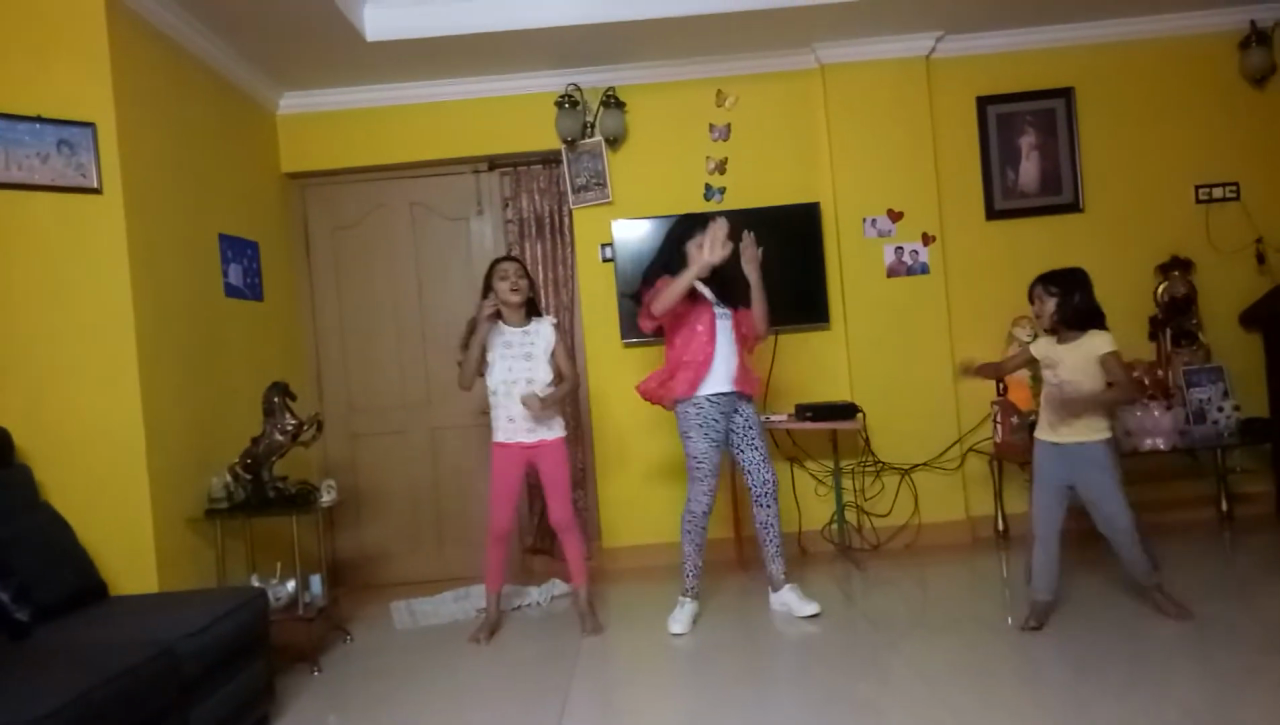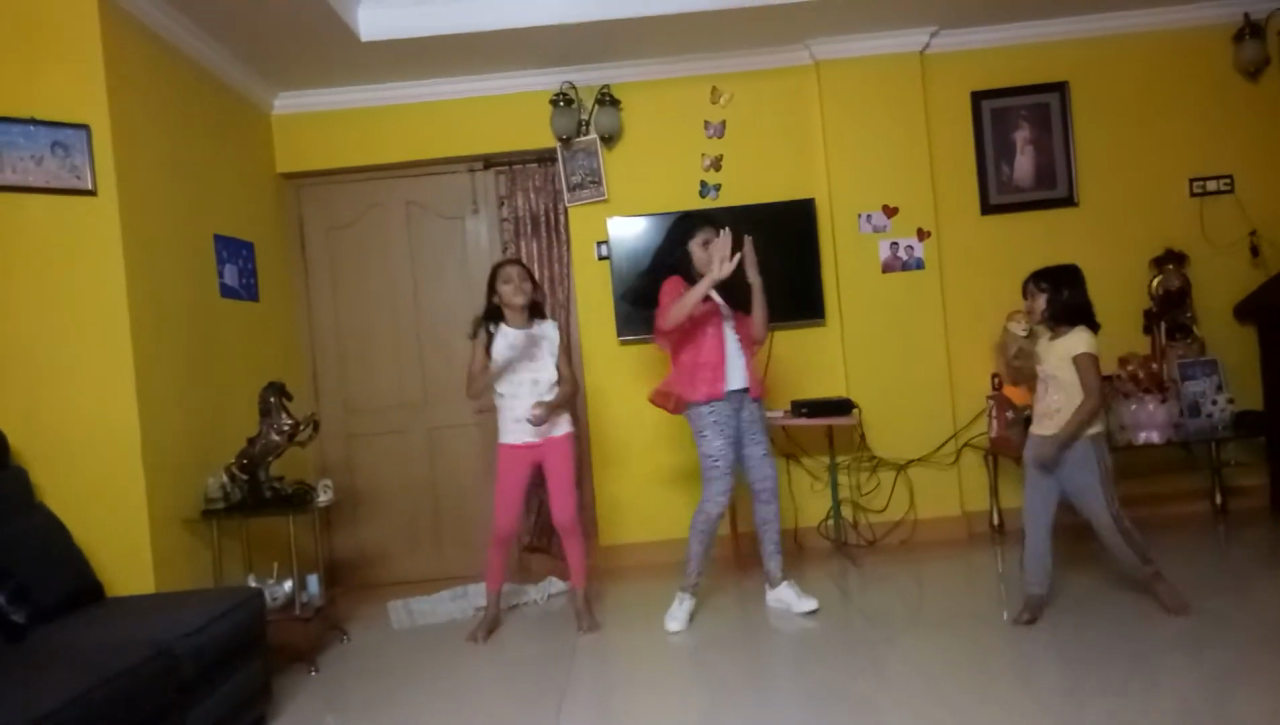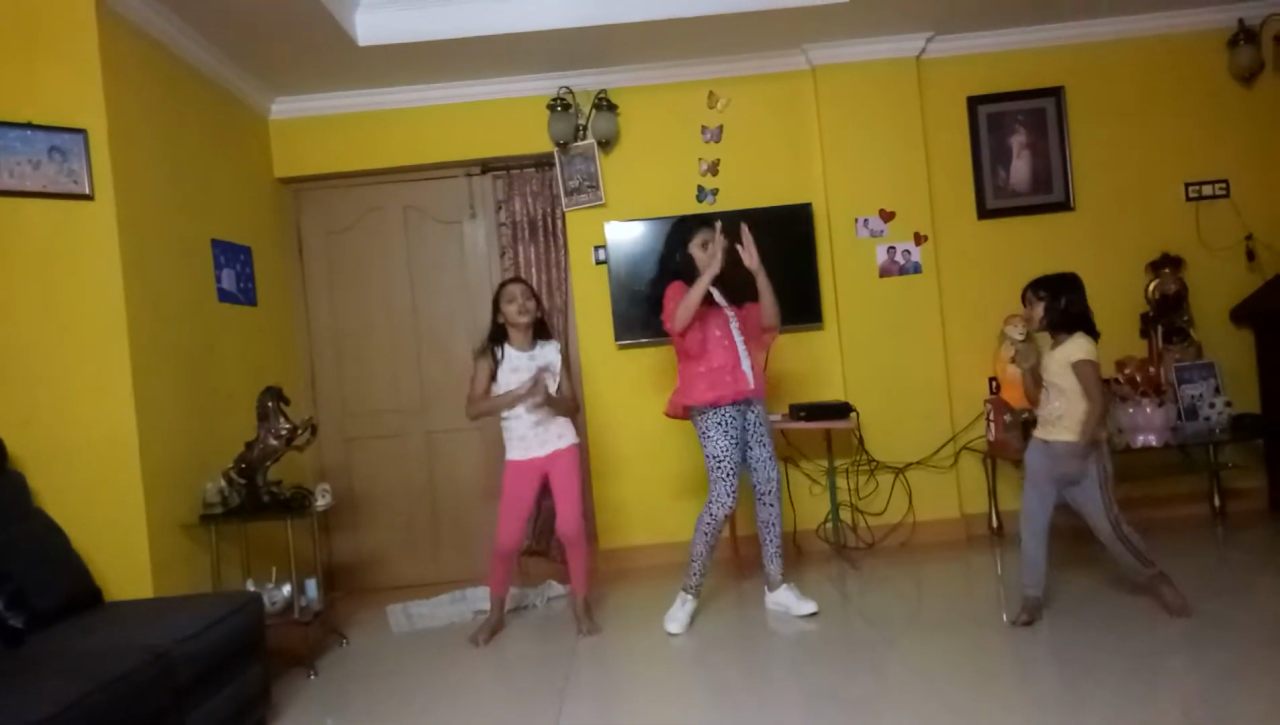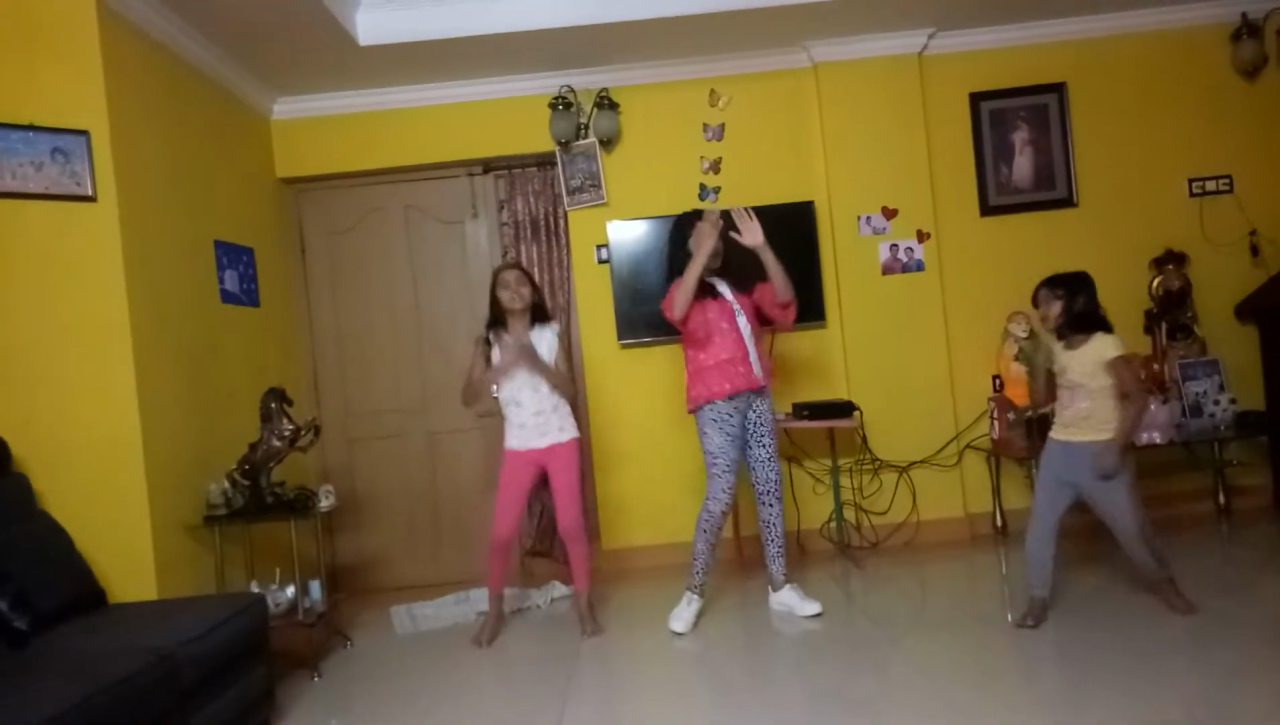
dt=0.1s
person 1, frame 1
left shoulder: (726, 291)
right shoulder: (671, 285)
left elbow: (757, 332)
right elbow: (657, 307)
left wrist: (753, 277)
right wrist: (700, 263)
left hip: (738, 399)
right hip: (698, 402)
left knee: (764, 486)
right knee: (701, 498)
left ankle: (780, 586)
right ankle: (689, 596)
person 1, frame 2
left shoulder: (724, 294)
right shoulder: (674, 287)
left elbow: (756, 336)
right elbow: (670, 322)
left wrist: (753, 280)
right wrist: (713, 276)
left hip: (744, 398)
right hip: (707, 402)
left knee: (766, 484)
right knee: (717, 496)
left ankle: (776, 583)
right ankle: (687, 592)
person 1, frame 3
left shoulder: (729, 293)
right shoulder: (678, 290)
left elbow: (769, 324)
right elbow: (676, 322)
left wrist: (757, 271)
right wrist: (709, 271)
left hip: (749, 401)
right hip: (714, 405)
left knee: (768, 488)
right knee: (724, 499)
left ankle: (776, 587)
right ankle: (689, 592)
person 1, frame 4
left shoulder: (741, 282)
right shoulder: (688, 285)
left elbow: (784, 301)
right elbow: (675, 312)
left wrist: (761, 247)
right wrist: (700, 254)
left hip: (756, 395)
right hip: (718, 401)
left knee: (769, 487)
right knee: (720, 495)
left ankle: (780, 586)
right ankle: (694, 593)
person 2, frame 1
left shoulder: (547, 327)
right shoulder: (485, 331)
left elbow: (570, 378)
right elbow: (465, 381)
left wrist: (547, 402)
right wrist: (480, 330)
left hip: (550, 436)
right hip: (506, 441)
left knee: (564, 518)
right knee: (499, 526)
left ankle: (584, 602)
right ankle: (493, 611)
person 2, frame 2
left shoulder: (550, 331)
right shoulder: (488, 335)
left elbow: (571, 384)
right elbow: (473, 389)
left wrist: (552, 406)
right wrist: (511, 358)
left hip: (556, 435)
right hip: (514, 441)
left knee: (566, 519)
right knee: (503, 528)
left ankle: (581, 600)
right ankle: (492, 608)
person 2, frame 3
left shoulder: (552, 349)
right shoulder: (492, 354)
left elbow: (572, 405)
right elbow: (474, 409)
left wrist: (550, 401)
right wrist: (521, 393)
left hip: (562, 447)
right hip: (521, 456)
left knee: (571, 530)
right knee: (507, 542)
left ankle: (580, 606)
right ankle: (495, 612)
person 2, frame 4
left shoulder: (549, 335)
right shoulder: (491, 343)
left elbow: (566, 388)
right elbow: (469, 398)
left wrist: (534, 361)
right wrist: (502, 367)
left hip: (561, 440)
right hip: (519, 446)
left knee: (571, 524)
right knee: (502, 532)
left ankle: (584, 604)
right ankle: (494, 608)
person 3, frame 1
left shoulder: (1100, 342)
right shoulder: (1042, 345)
left elbow: (1126, 391)
right elbow: (1003, 368)
left wrist: (1081, 399)
right wrist: (975, 370)
left hip: (1092, 449)
right hip: (1049, 449)
left knee: (1119, 523)
right knee: (1044, 528)
left ankle: (1153, 588)
right ankle: (1041, 600)
person 3, frame 2
left shoulder: (1080, 339)
right shoulder: (1044, 341)
left elbow: (1093, 398)
right elbow: (1035, 387)
left wrist: (1059, 441)
left hip: (1079, 445)
right hip: (1040, 444)
left knee: (1108, 520)
right knee: (1035, 521)
left ankle: (1153, 578)
right ankle: (1035, 595)
person 3, frame 3
left shoulder: (1079, 346)
right shoulder: (1048, 348)
left elbow: (1098, 404)
left wrist: (1079, 454)
right wrist: (1027, 369)
left hip: (1079, 450)
right hip: (1043, 450)
left knee: (1106, 524)
right knee: (1031, 524)
left ankle: (1155, 579)
right ankle: (1032, 597)
person 3, frame 4
left shoulder: (1104, 345)
right shoulder: (1056, 351)
left elbow: (1137, 398)
right elbow: (1040, 400)
left wrist: (1117, 446)
right wrist: (1041, 370)
left hip: (1103, 449)
right hip: (1061, 449)
left knee: (1129, 526)
right knee: (1041, 527)
left ankle: (1164, 583)
right ankle: (1039, 597)
